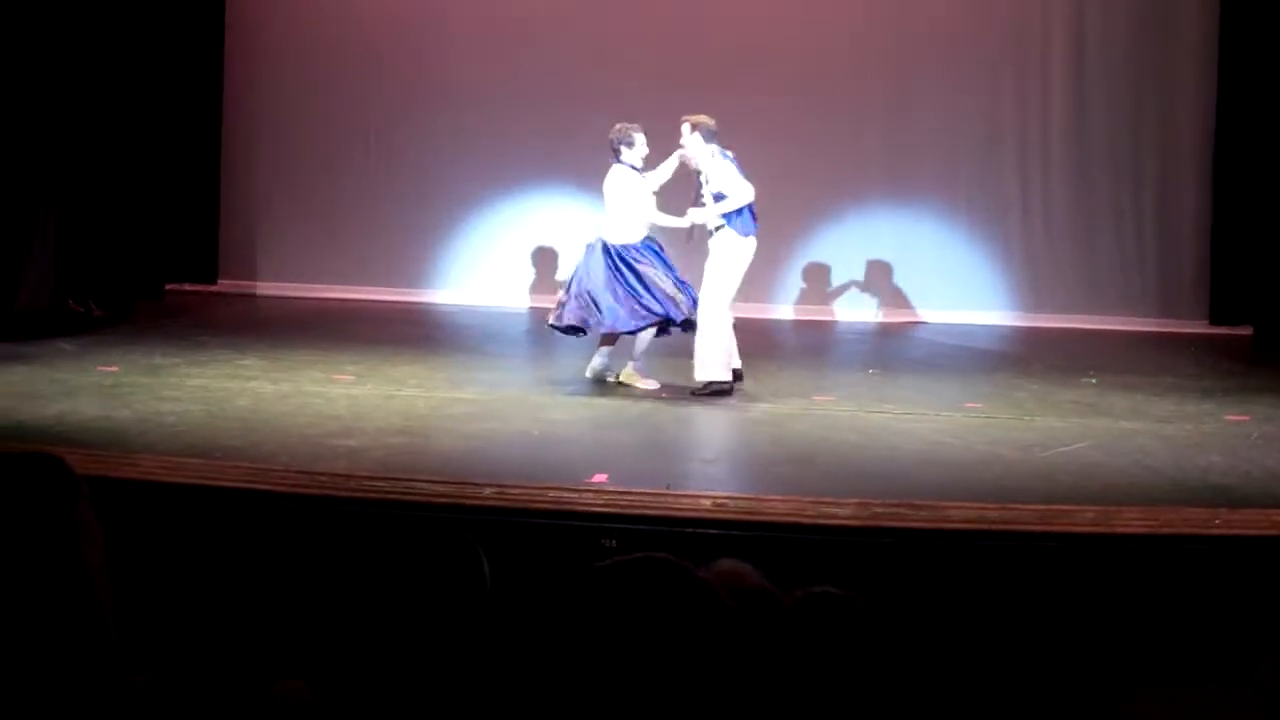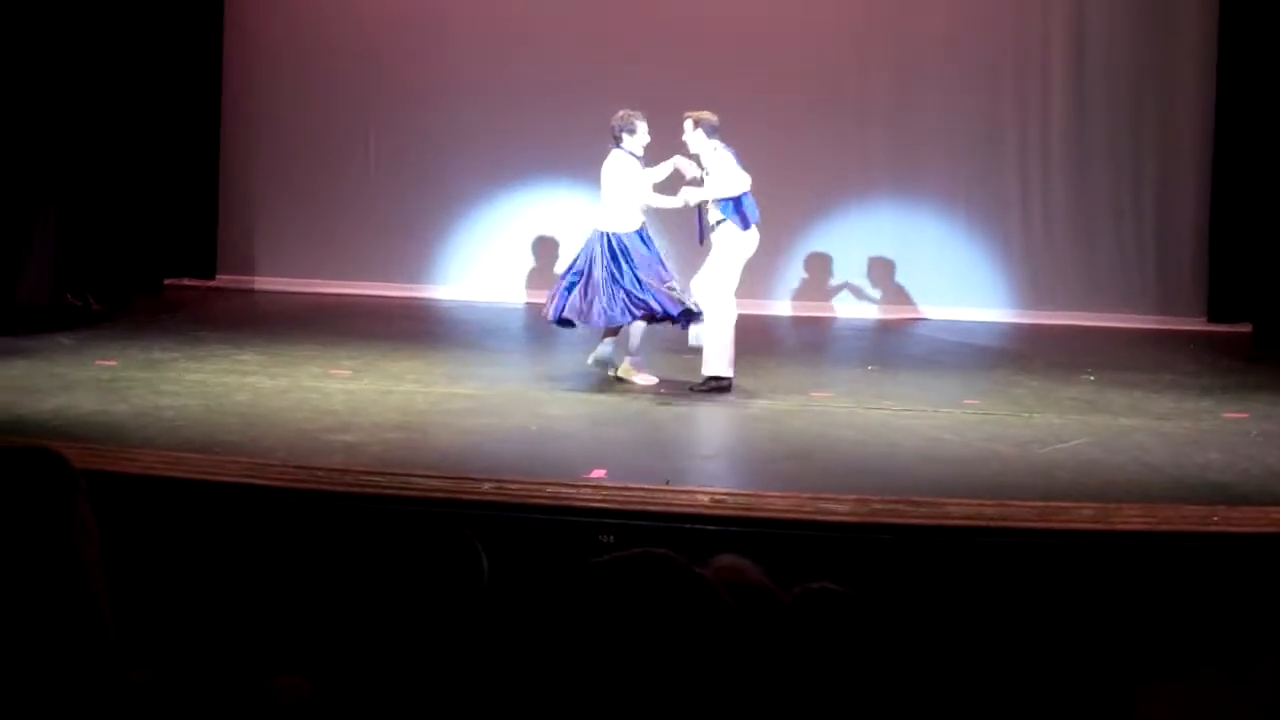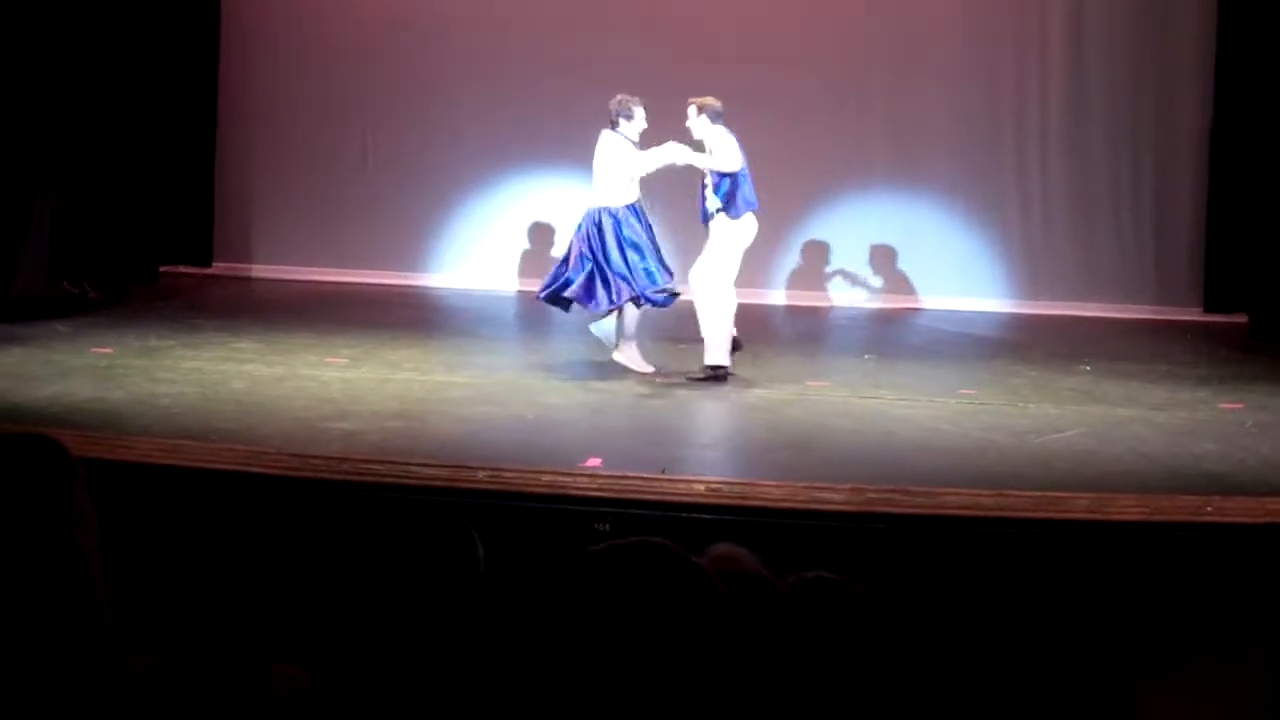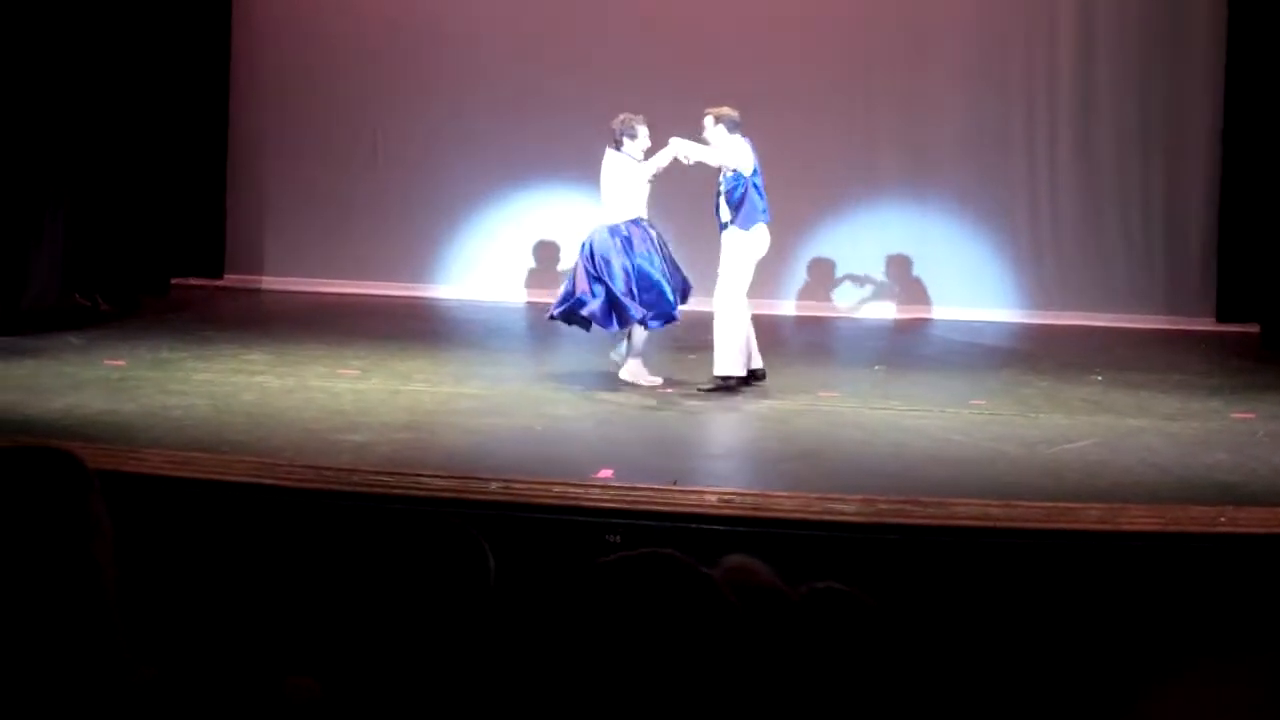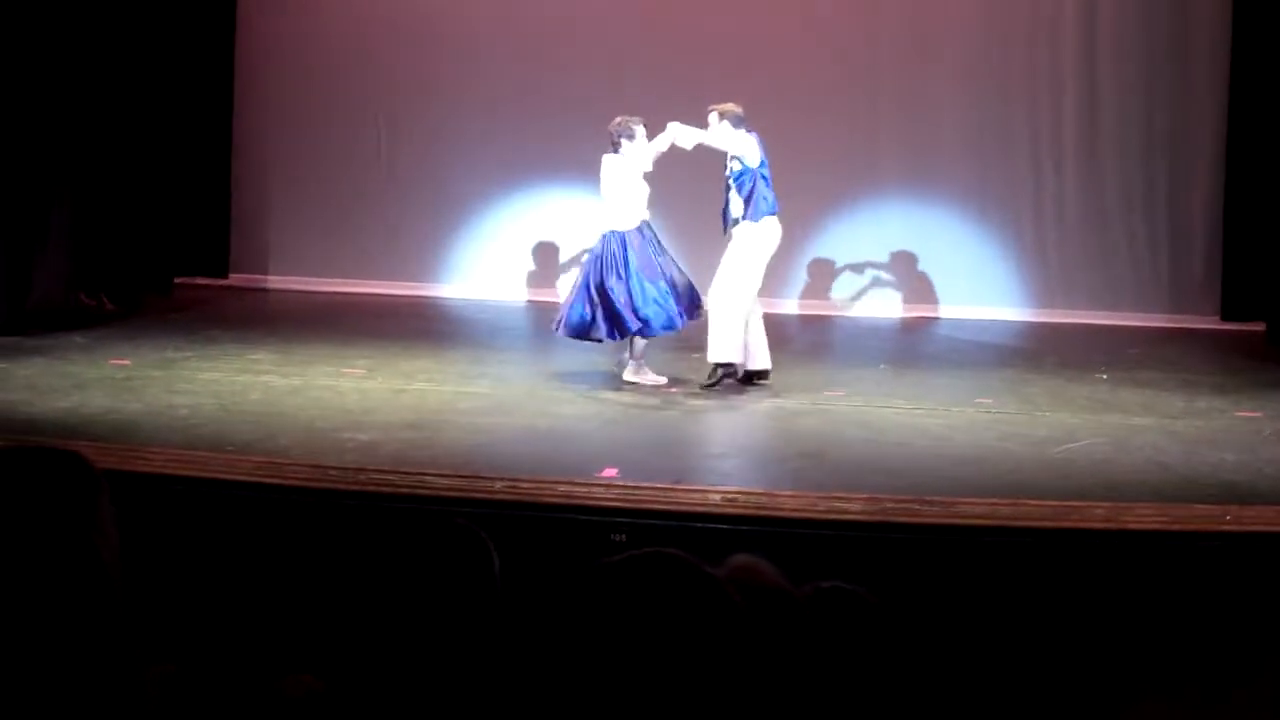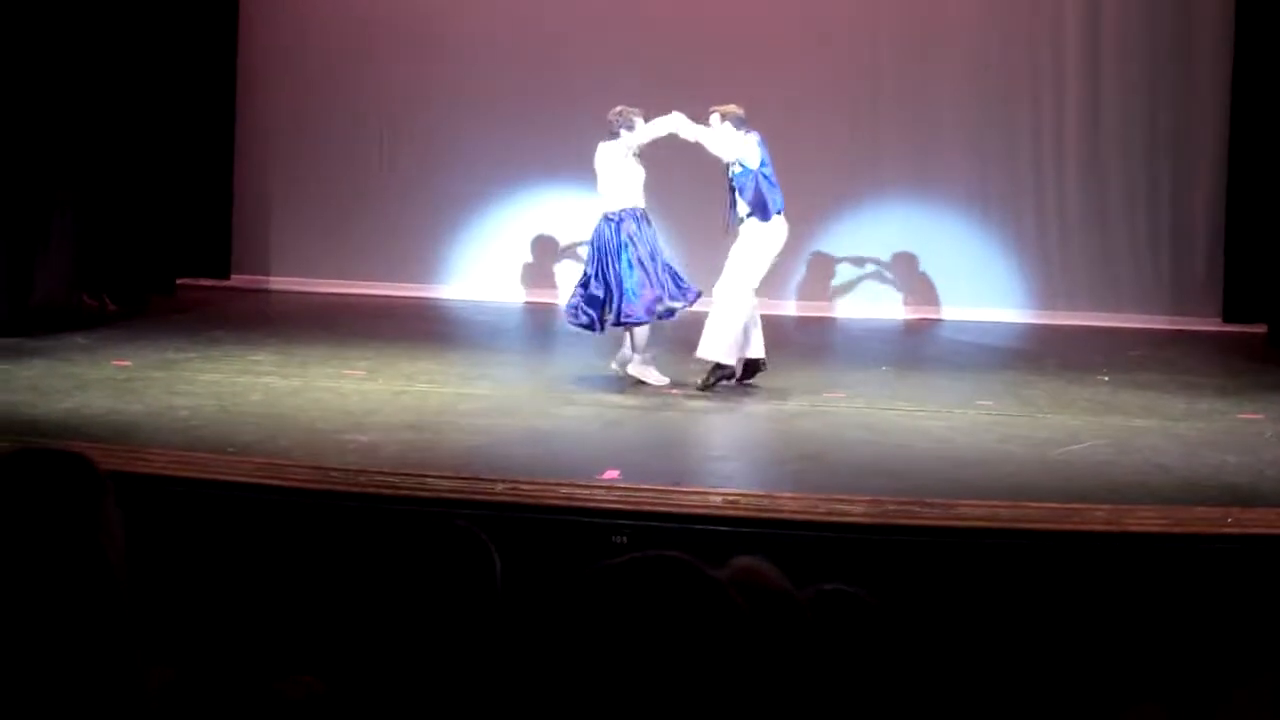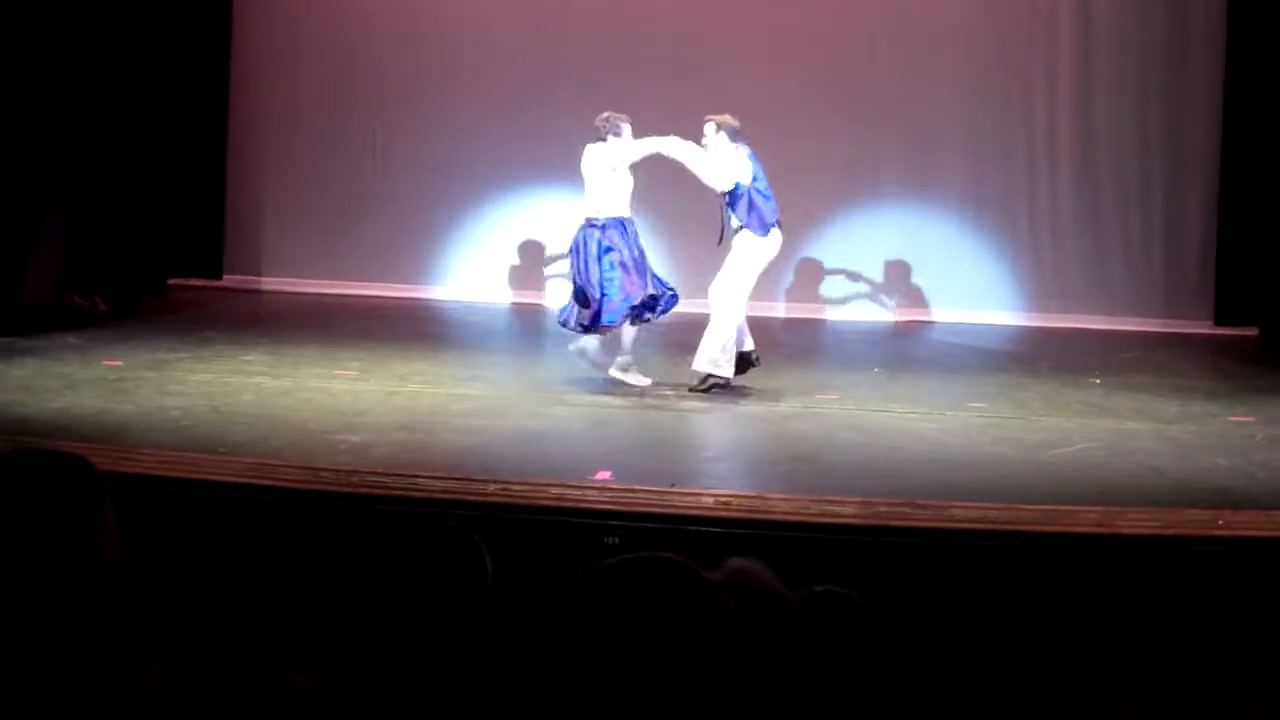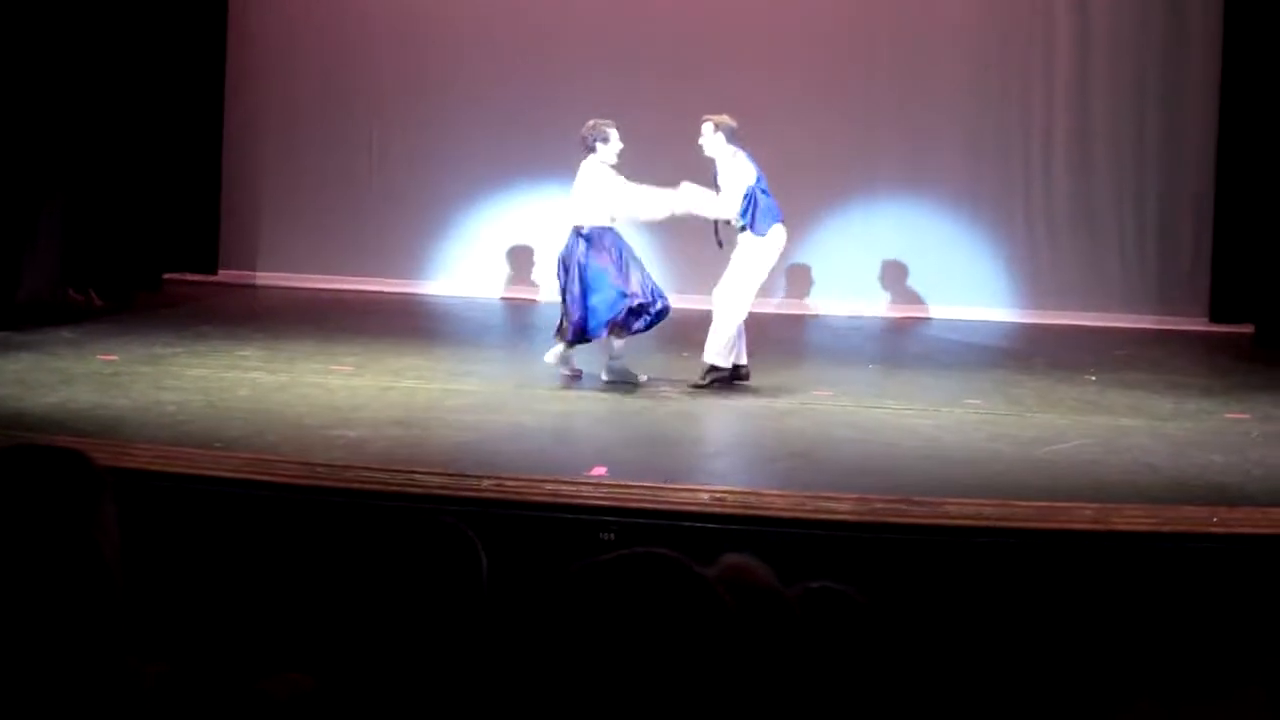
dt=0.1s
person 1, frame 1
left shoulder: (717, 164)
right shoulder: (711, 162)
left elbow: (747, 193)
left wrist: (704, 210)
left hip: (732, 241)
right hip: (726, 242)
left knee: (712, 307)
right knee: (714, 306)
left ankle: (719, 377)
right ankle: (731, 367)
person 1, frame 2
left shoulder: (719, 156)
right shoulder: (715, 155)
left elbow: (742, 182)
left wrist: (701, 194)
left hip: (734, 236)
right hip: (729, 236)
left knee: (717, 301)
right knee: (699, 291)
left ankle: (719, 374)
right ankle: (722, 364)
person 1, frame 3
left shoulder: (723, 139)
right shoulder: (717, 141)
left elbow: (733, 163)
left wrist: (690, 158)
right wrist: (691, 157)
left hip: (733, 224)
right hip: (727, 224)
left knee: (716, 290)
right knee: (698, 279)
left ankle: (718, 364)
right ankle: (726, 337)
person 1, frame 4
left shoulder: (739, 146)
right shoulder: (731, 149)
left elbow: (728, 158)
right elbow: (723, 159)
left wrist: (690, 149)
right wrist: (693, 152)
left hip: (745, 235)
right hip: (740, 235)
left knee: (728, 303)
right knee: (733, 303)
left ankle: (729, 374)
right ankle: (751, 367)
person 1, frame 5
left shoulder: (747, 142)
right shoulder: (738, 147)
left elbow: (727, 143)
right elbow: (717, 141)
left wrist: (691, 133)
right wrist: (693, 136)
left hip: (756, 230)
right hip: (751, 230)
left knee: (723, 293)
right knee: (742, 297)
left ankle: (726, 361)
right ankle: (757, 367)
person 1, frame 6
left shoulder: (749, 142)
right shoulder: (740, 146)
left elbow: (728, 152)
right elbow: (723, 148)
left wrist: (697, 132)
right wrist: (697, 133)
left hip: (763, 228)
right hip: (758, 229)
left knee: (730, 292)
right knee: (741, 292)
left ankle: (724, 360)
right ankle: (753, 357)
person 1, frame 7
left shoulder: (739, 155)
right shoulder: (732, 157)
left elbow: (721, 182)
left wrist: (688, 156)
right wrist: (689, 153)
left hip: (757, 238)
right hip: (750, 237)
left knee: (726, 301)
right knee: (721, 294)
left ankle: (717, 372)
right ankle: (745, 352)
person 1, frame 8
left shoulder: (735, 163)
right shoulder: (728, 162)
left elbow: (728, 209)
right elbow: (723, 202)
left wrist: (692, 202)
right wrist: (695, 194)
left hip: (763, 236)
right hip: (755, 236)
left knee: (731, 298)
right knee: (726, 296)
left ankle: (720, 365)
right ankle: (737, 365)
person 2, frame 1
left shoulder: (627, 174)
right shoulder: (622, 179)
left elbow: (654, 179)
right elbow: (648, 215)
left wrist: (677, 156)
right wrist: (681, 222)
left hip: (624, 248)
right hip: (624, 251)
left knee: (626, 310)
right knee: (655, 309)
left ankle: (600, 362)
right ankle: (632, 370)
person 2, frame 2
left shoulder: (626, 160)
right shoulder: (619, 164)
left elbow: (651, 176)
right elbow: (643, 198)
left wrist: (677, 162)
right wrist: (677, 201)
left hip: (624, 238)
right hip: (621, 240)
left knee: (624, 302)
right knee: (647, 301)
left ankle: (604, 352)
right ankle: (630, 365)
person 2, frame 3
left shoulder: (619, 142)
right shoulder: (611, 142)
left elbow: (642, 160)
right elbow: (637, 167)
left wrist: (670, 151)
right wrist: (668, 155)
left hip: (621, 216)
right hip: (615, 217)
left knee: (624, 280)
right knee: (636, 281)
left ankle: (608, 321)
right ankle: (627, 349)
person 2, frame 4
left shoulder: (625, 161)
right shoulder: (615, 161)
right elbow: (642, 173)
right wrist: (670, 151)
left hip: (631, 235)
right hip: (625, 236)
left knee: (640, 298)
right knee: (647, 298)
left ankle: (626, 348)
right ankle: (633, 365)
person 2, frame 5
left shoulder: (624, 165)
right shoulder: (613, 163)
right elbow: (641, 160)
right wrist: (668, 136)
left hip: (632, 239)
right hip: (626, 242)
left knee: (631, 302)
right knee: (649, 305)
left ankle: (633, 362)
right ankle: (635, 368)
person 2, frame 6
left shoulder: (623, 153)
right shoulder: (608, 151)
right elbow: (639, 138)
right wrist: (670, 123)
left hip: (632, 227)
right hip: (623, 227)
left knee: (638, 293)
right knee: (643, 293)
left ankle: (627, 355)
right ankle: (640, 362)
person 2, frame 7
left shoulder: (608, 157)
right shoulder: (595, 154)
right elbow: (627, 153)
left wrist: (663, 142)
right wrist: (663, 142)
left hip: (615, 232)
right hip: (606, 232)
left knee: (611, 297)
right knee: (630, 295)
left ankle: (588, 340)
right ankle: (623, 364)
person 2, frame 8
left shoulder: (602, 171)
right shoulder: (593, 170)
left elbow: (631, 192)
right elbow: (628, 198)
left wrist: (666, 196)
right wrist: (665, 201)
left hip: (601, 241)
right hip: (594, 243)
left knee: (603, 303)
right knee: (620, 301)
left ankle: (561, 352)
right ankle: (615, 366)
